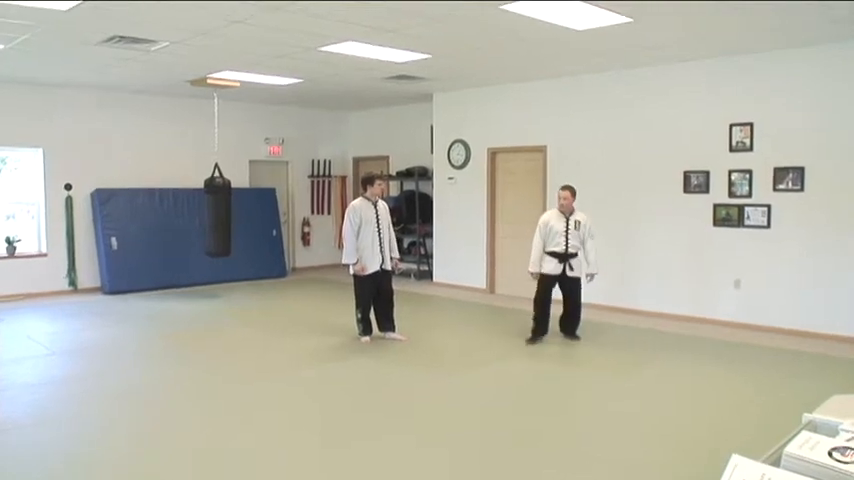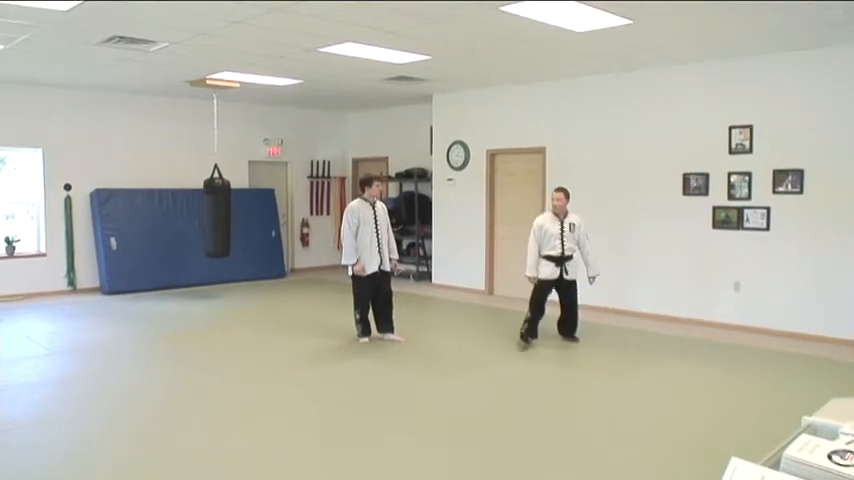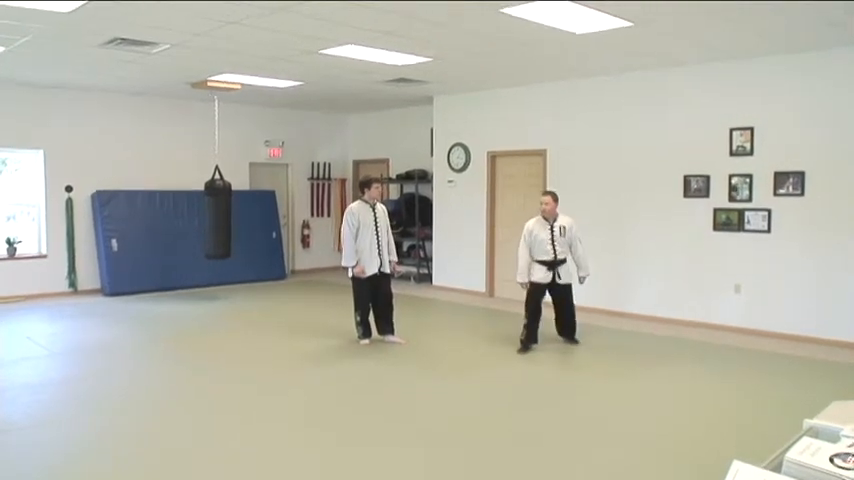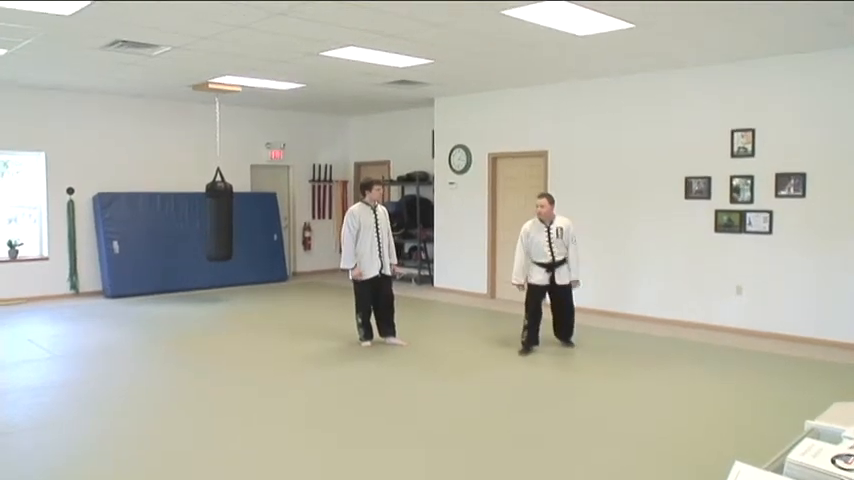
dt=0.2s
person 1, frame 1
left shoulder: (383, 206)
right shoulder: (355, 207)
left elbow: (389, 232)
right elbow: (349, 235)
left wrist: (394, 255)
right wrist: (354, 261)
left hip: (383, 261)
right hip: (365, 263)
left knee: (386, 296)
right knee: (364, 299)
left ankle: (388, 329)
right ankle: (365, 331)
person 1, frame 2
left shoulder: (381, 207)
right shoulder: (353, 208)
left elbow: (388, 233)
right elbow: (348, 236)
left wrist: (393, 256)
right wrist: (354, 262)
left hip: (382, 262)
right hip: (363, 264)
left knee: (384, 297)
right knee: (362, 300)
left ankle: (387, 330)
right ankle: (363, 332)
person 1, frame 3
left shoulder: (382, 209)
right shoulder: (353, 210)
left elbow: (388, 235)
right elbow: (348, 238)
left wrist: (392, 259)
right wrist: (354, 263)
left hip: (382, 264)
right hip: (363, 265)
left knee: (385, 299)
right knee: (362, 302)
left ankle: (387, 332)
right ankle: (364, 334)
person 1, frame 4
left shoulder: (383, 211)
right shoulder: (354, 212)
left elbow: (388, 237)
right elbow: (348, 240)
left wrist: (392, 261)
right wrist: (352, 266)
left hip: (383, 266)
right hip: (363, 268)
left knee: (386, 301)
right knee: (364, 304)
left ankle: (388, 334)
right ankle: (366, 336)
person 2, frame 1
left shoulder: (582, 219)
right shoulder: (547, 217)
left elbow: (588, 245)
right elbow: (538, 242)
left wrist: (591, 268)
right wrist: (534, 267)
left hip: (572, 265)
right hip: (551, 263)
left knee: (573, 301)
right knee: (542, 297)
left ankle: (569, 330)
right ankle: (538, 332)
person 2, frame 2
left shoulder: (576, 221)
right shoulder: (541, 220)
left elbow: (585, 246)
right elbow: (533, 246)
left wrist: (591, 270)
right wrist: (531, 271)
left hip: (568, 268)
right hip: (547, 267)
left knee: (570, 303)
right knee: (537, 301)
left ankle: (567, 332)
right ankle: (527, 335)
person 2, frame 3
left shoulder: (567, 223)
right shoulder: (531, 225)
left elbow: (576, 248)
right elbow: (524, 251)
left wrist: (582, 270)
right wrist: (523, 276)
left hip: (561, 271)
right hip: (539, 272)
left knee: (566, 306)
right knee: (532, 307)
left ankle: (568, 334)
right ankle: (527, 341)
person 2, frame 4
left shoulder: (565, 224)
right shoulder: (528, 227)
left elbow: (572, 250)
right elbow: (521, 253)
left wrist: (574, 275)
right wrist: (518, 278)
left hip: (560, 272)
right hip: (538, 273)
left knee: (565, 307)
right knee: (532, 309)
left ankle: (564, 336)
right ankle: (529, 343)
